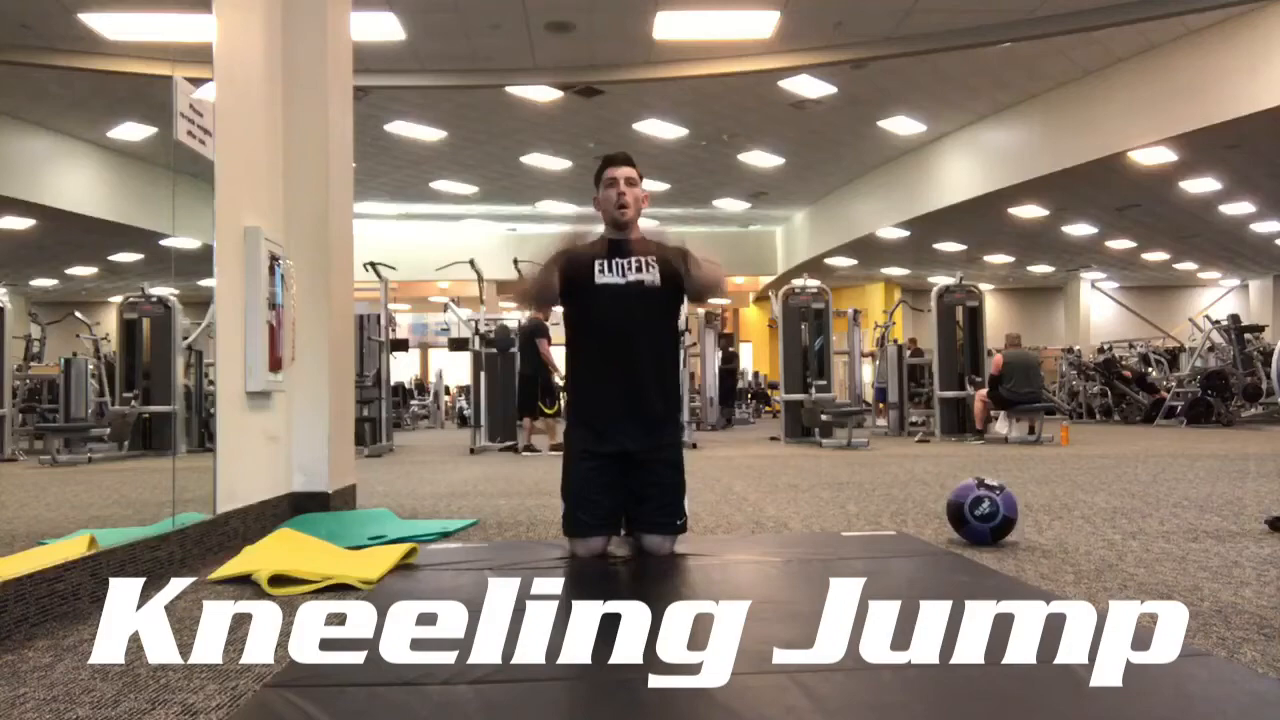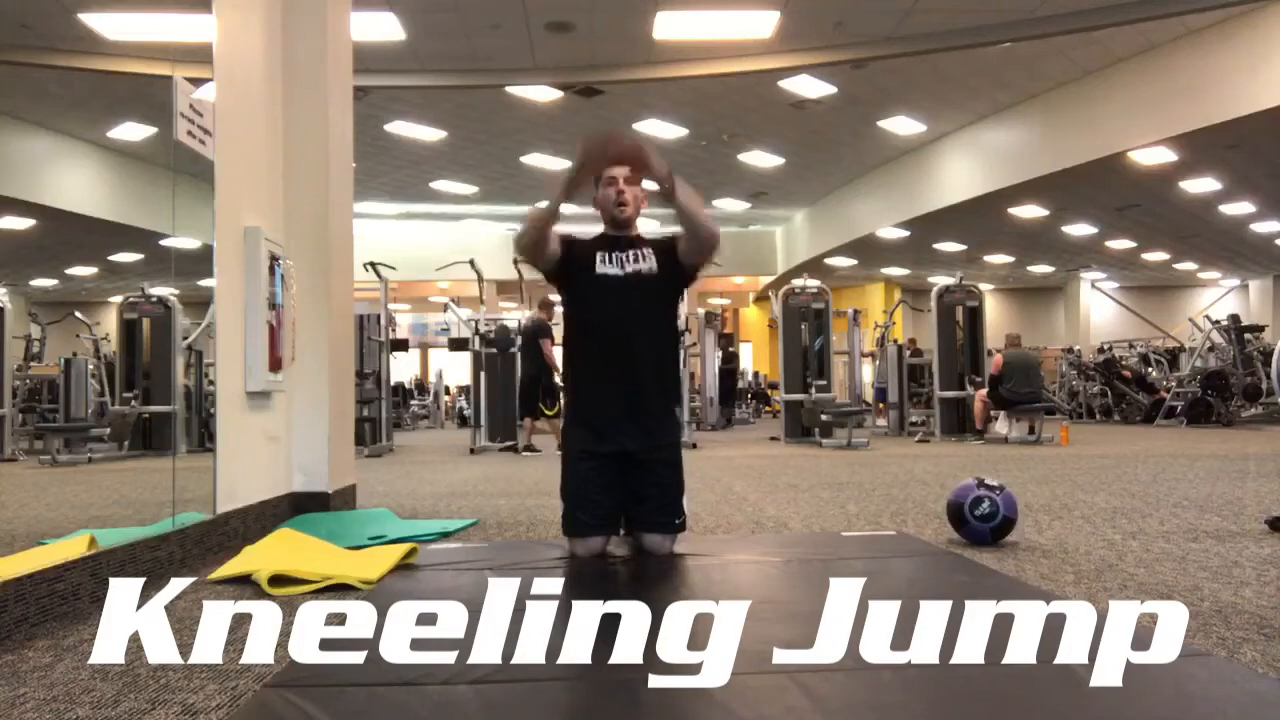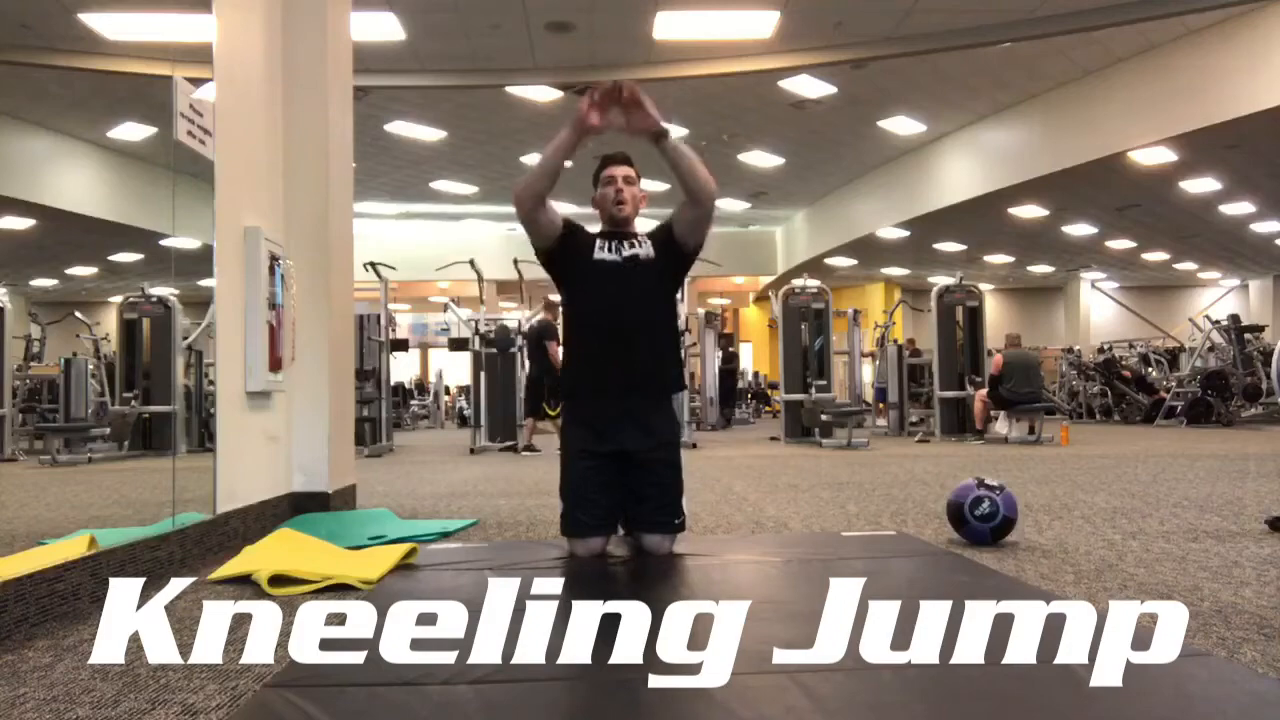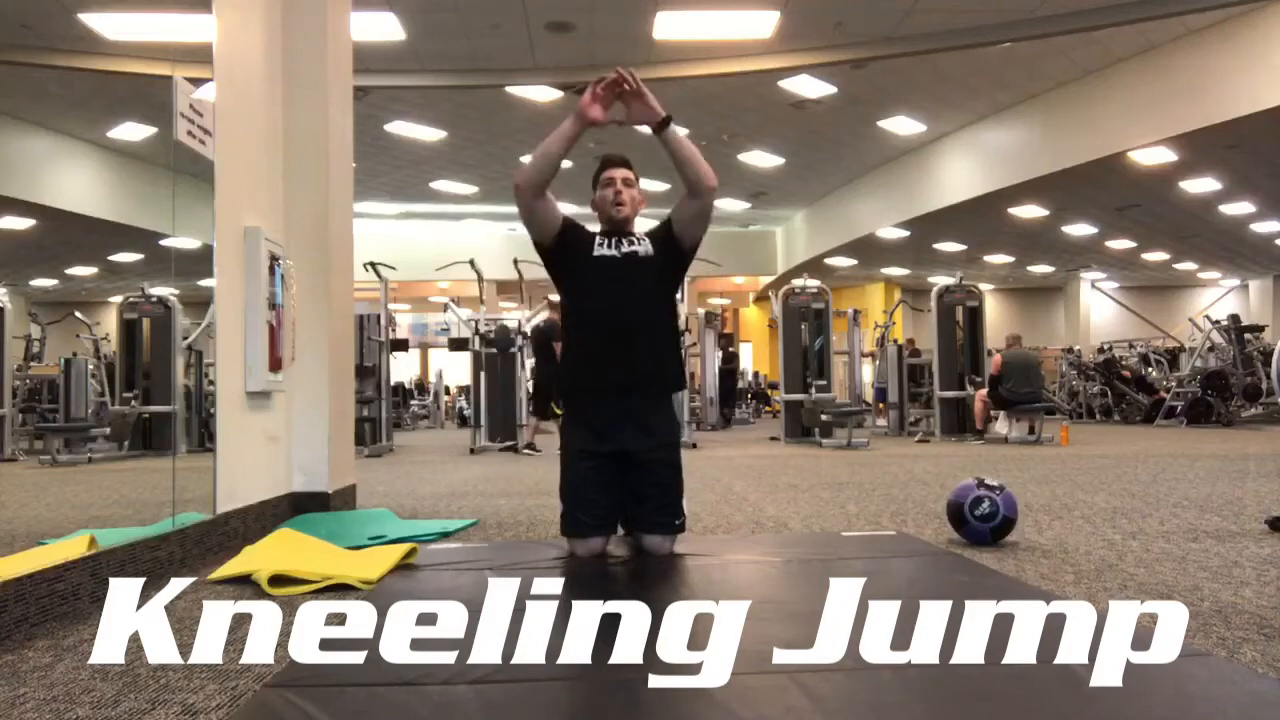
dt=0.1s
person 1, frame 1
left shoulder: (668, 261)
right shoulder: (578, 261)
left elbow: (714, 286)
right elbow: (535, 297)
left wrist: (678, 255)
right wrist: (559, 261)
left hip: (656, 426)
right hip: (591, 427)
left knee: (659, 547)
right knee: (588, 549)
person 1, frame 2
left shoulder: (669, 250)
right shoulder: (574, 252)
left elbow: (709, 237)
right elbow: (527, 245)
left wrist: (666, 179)
right wrist: (572, 180)
left hip: (655, 423)
right hip: (589, 426)
left knee: (658, 547)
right knee: (586, 550)
person 1, frame 3
left shoulder: (665, 247)
right shoulder: (573, 248)
left elbow: (704, 196)
right elbow: (527, 201)
left wrist: (657, 133)
right wrist: (575, 132)
left hip: (652, 417)
right hip: (587, 418)
left knee: (657, 546)
right knee: (586, 549)
person 1, frame 4
left shoulder: (664, 246)
right shoulder: (572, 246)
left elbow: (704, 189)
right elbow: (527, 189)
left wrist: (658, 122)
right wrist: (579, 122)
left hip: (652, 416)
right hip: (587, 418)
left knee: (657, 545)
right knee: (586, 549)
